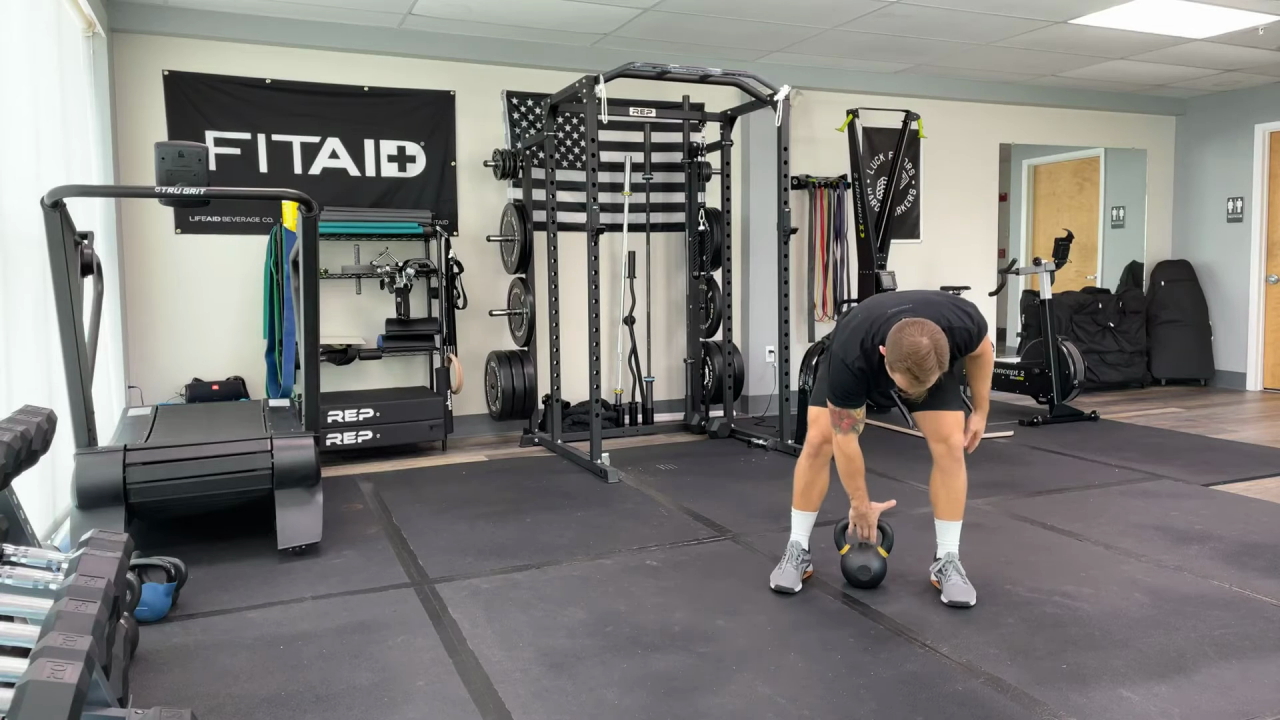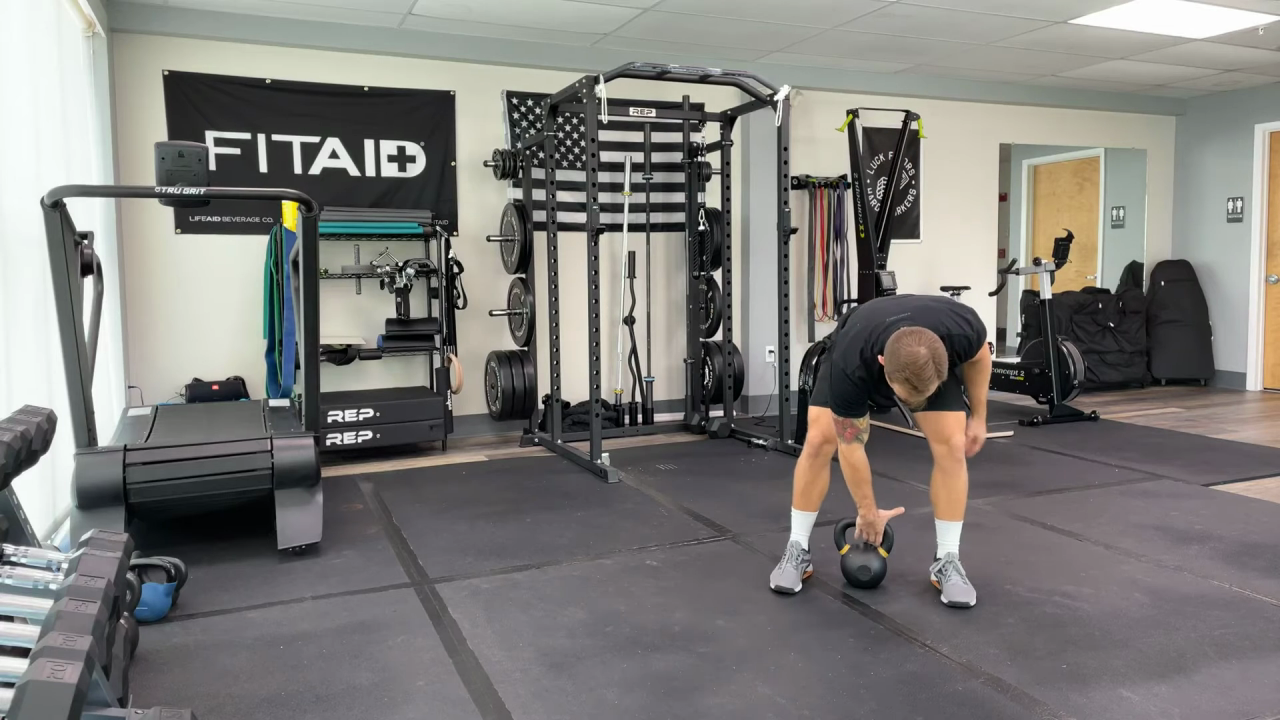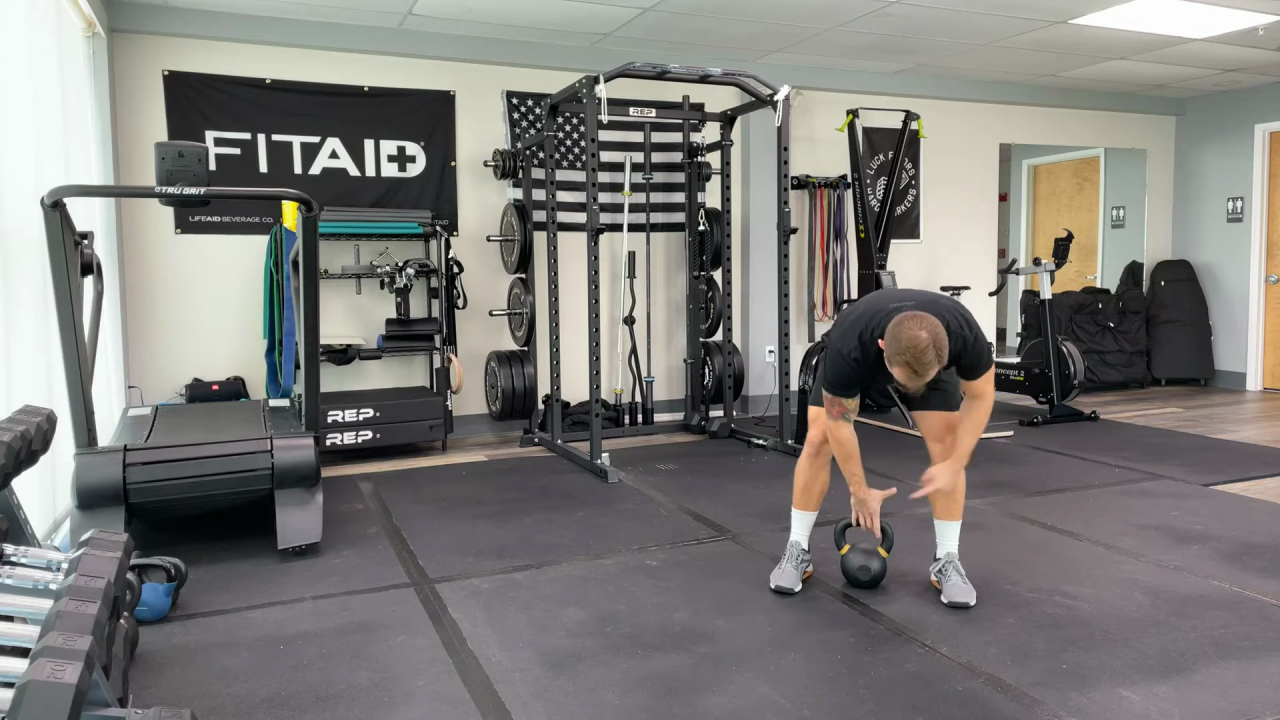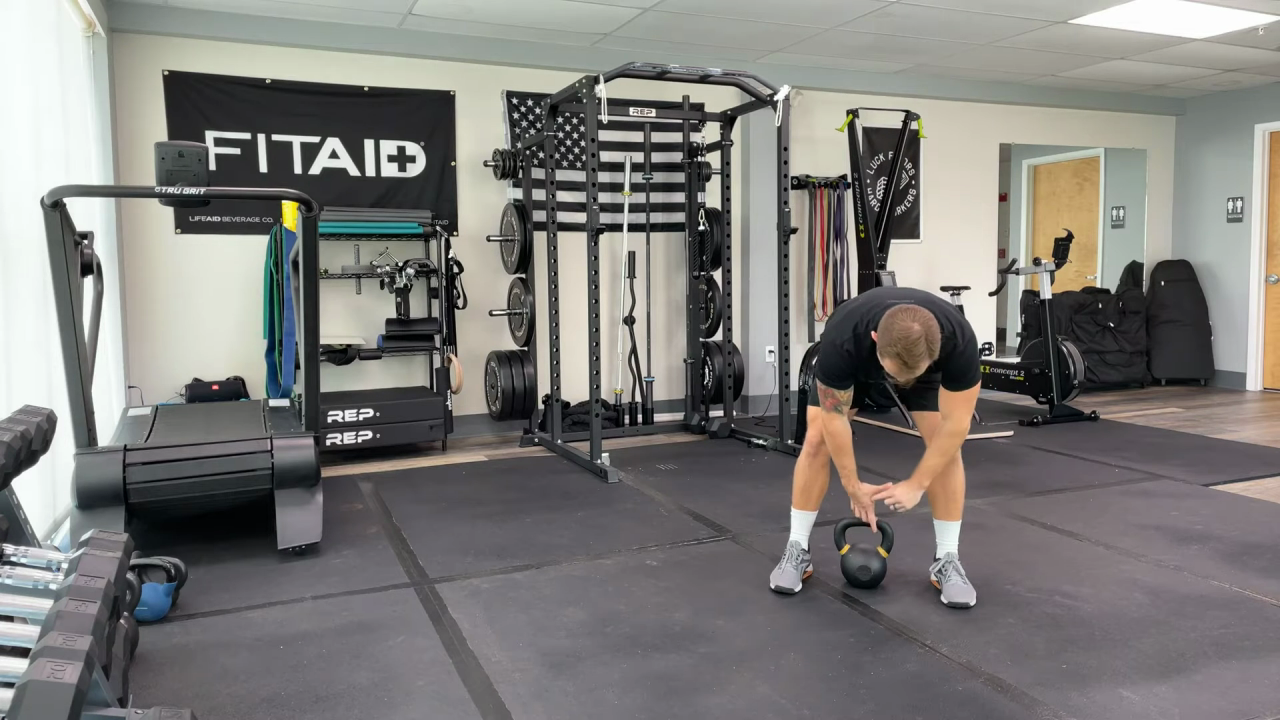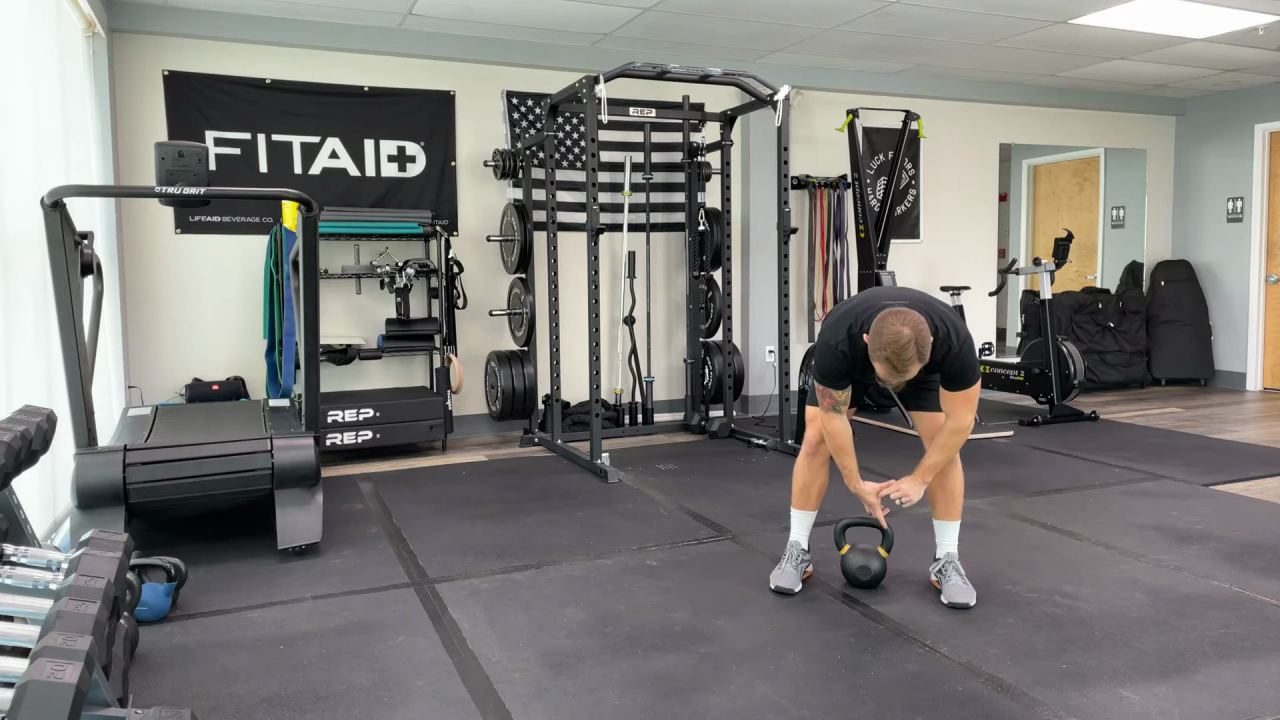
dt=0.3s
person 1, frame 1
left shoulder: (962, 323)
right shoulder: (850, 357)
left elbow: (980, 352)
right elbow: (846, 439)
left wrist: (980, 411)
right wrist: (860, 505)
left hip: (930, 360)
right hip: (854, 351)
left knee: (950, 444)
right knee: (818, 440)
left ankle: (947, 561)
right ankle: (797, 550)
person 1, frame 2
left shoulder: (961, 330)
right shoulder: (850, 365)
right elbow: (851, 447)
left wrist: (977, 415)
right wrist: (868, 513)
right hip: (854, 350)
left knee: (951, 444)
right knee: (819, 440)
left ankle: (947, 561)
right ankle: (797, 550)
person 1, frame 3
left shoulder: (962, 333)
right shoulder: (848, 348)
left elbow: (980, 396)
right elbow: (839, 424)
left wrist: (953, 466)
right wrist: (860, 492)
left hip: (931, 358)
right hip: (858, 351)
left knee: (947, 442)
right knee: (818, 439)
left ankle: (947, 560)
right ankle: (797, 550)
person 1, frame 4
left shoulder: (958, 339)
right shoulder: (841, 340)
left elbow: (956, 422)
right elbow: (834, 417)
left wrist: (916, 485)
right wrist: (852, 485)
left hip: (928, 363)
right hip: (854, 361)
left knee: (945, 445)
right knee: (817, 440)
left ankle: (947, 560)
right ankle: (797, 550)
person 1, frame 5
left shoulder: (953, 340)
right shoulder: (837, 340)
left elbow: (960, 419)
right elbow: (833, 417)
left wrist: (920, 479)
right wrist: (856, 484)
left hip: (923, 363)
right hip: (852, 361)
left knee: (943, 446)
right knee: (815, 440)
left ankle: (946, 560)
right ankle: (797, 550)
